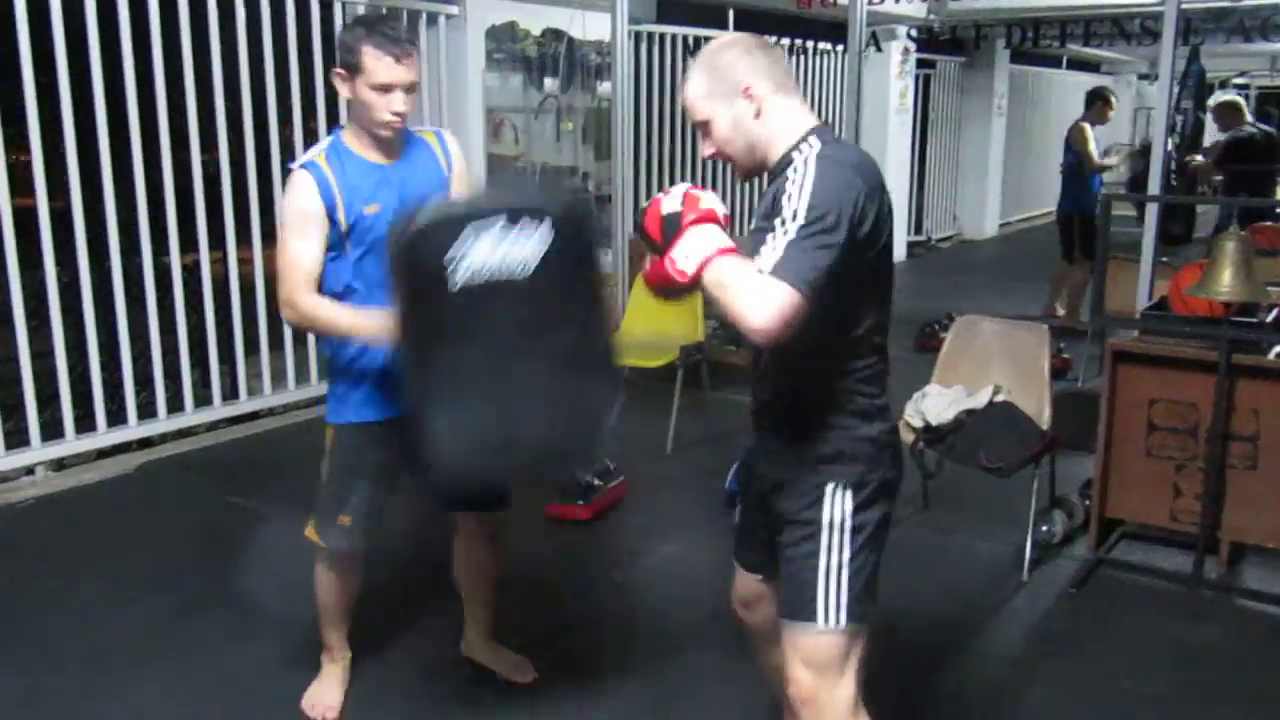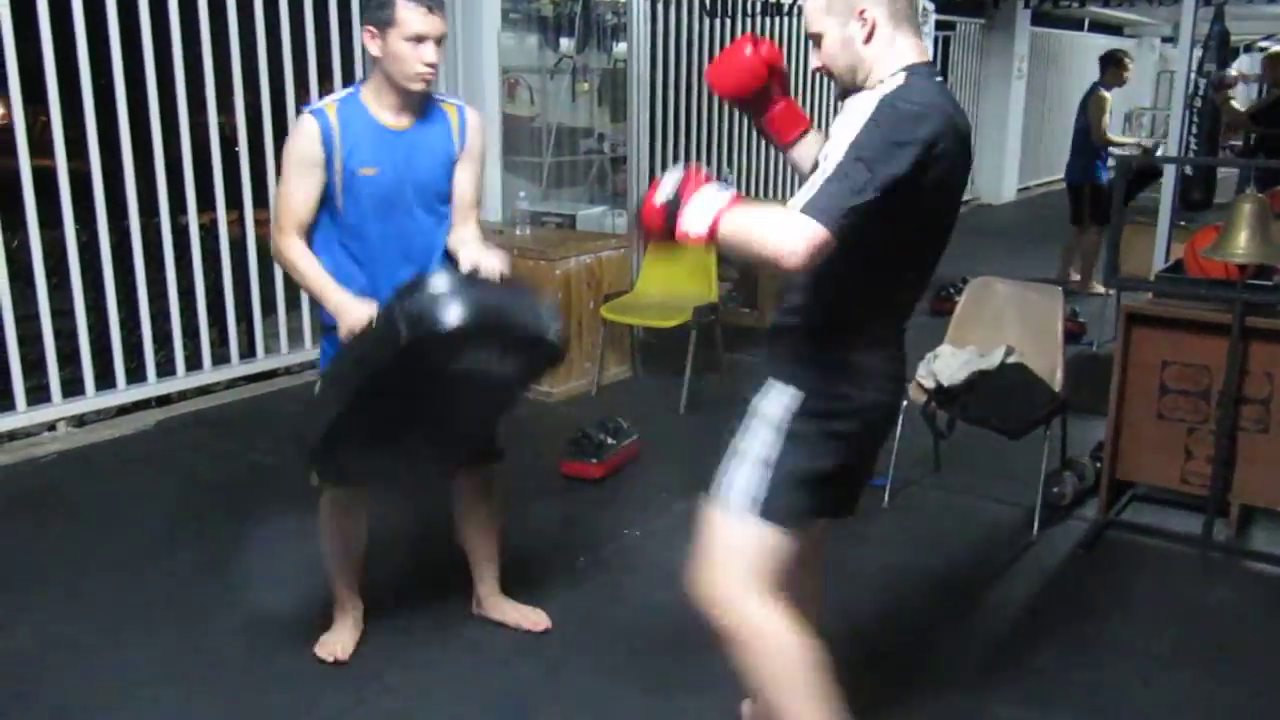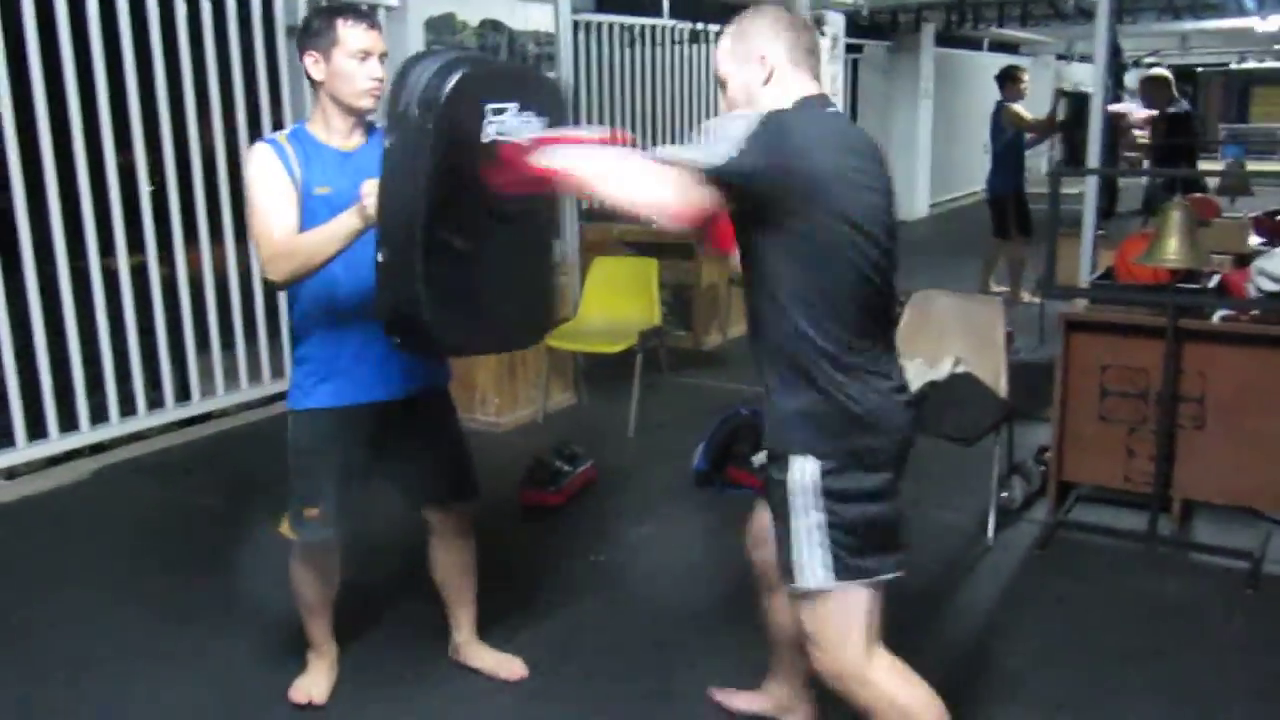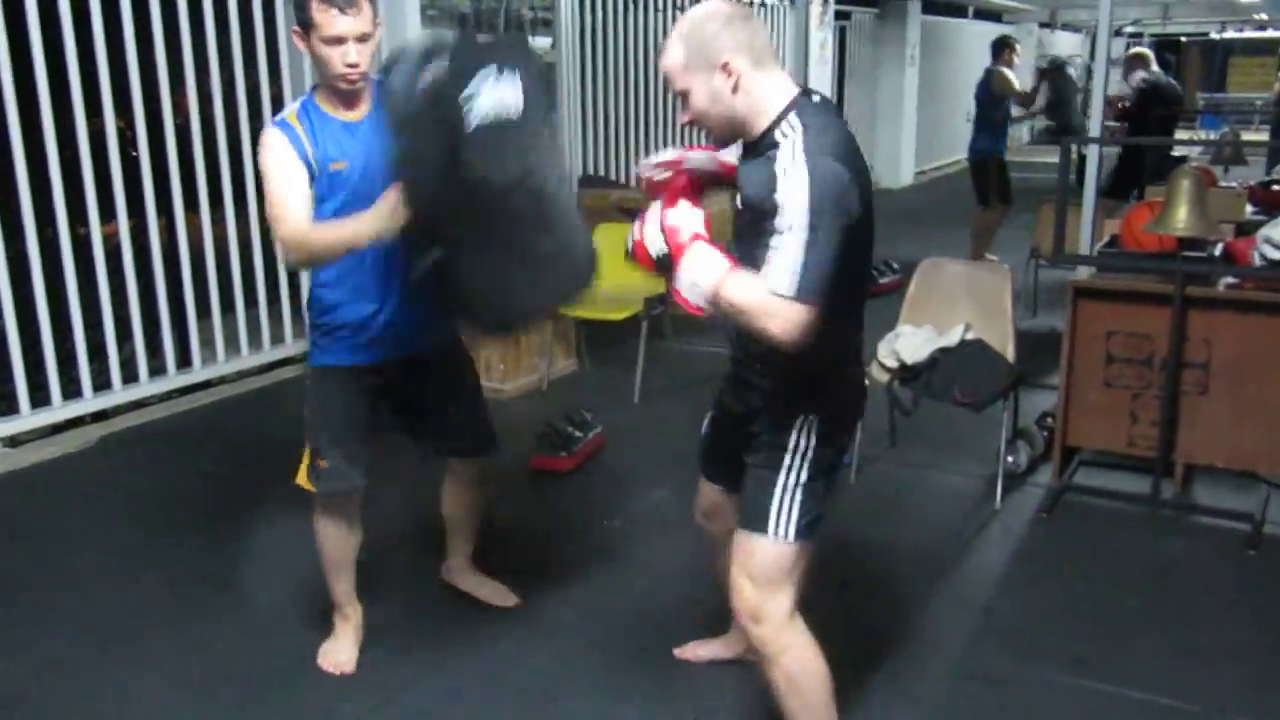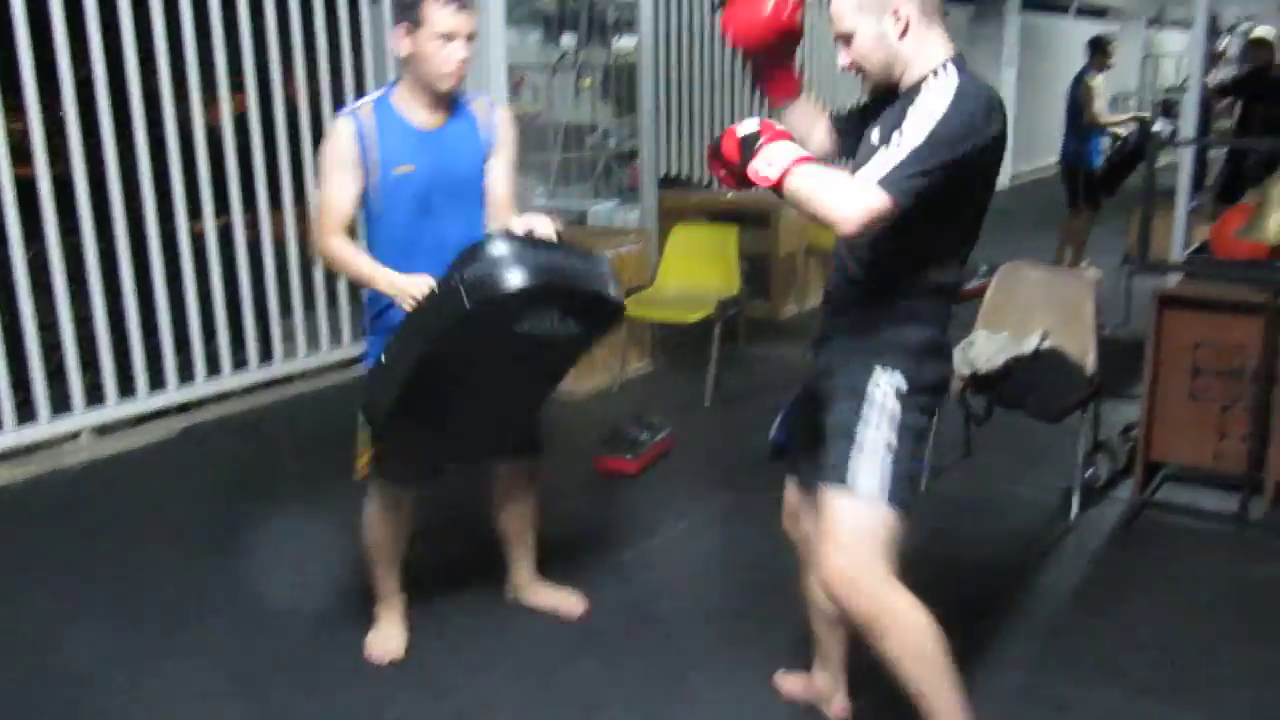
dt=1s
person 1, frame 1
left shoulder: (824, 171)
right shoulder: (805, 170)
left elbow: (765, 315)
left wrist: (696, 239)
right wrist: (705, 260)
left hip: (836, 462)
right hip: (787, 445)
right knee: (756, 603)
person 1, frame 2
left shoulder: (888, 109)
right shoulder: (928, 110)
left elbow: (797, 243)
right elbow: (820, 163)
left wrist: (702, 208)
right wrist: (767, 104)
left hip: (816, 381)
right hip: (854, 378)
left knee: (725, 582)
right knee: (781, 556)
person 1, frame 3
left shoulder: (777, 136)
right shoulder: (849, 144)
left elbow: (667, 200)
left wrist: (556, 157)
left hip: (832, 419)
right hip: (853, 405)
left knee: (845, 650)
right knee: (767, 543)
person 1, frame 4
left shoulder: (807, 161)
right shoulder: (790, 125)
left elbow: (786, 321)
left wrist: (689, 248)
left hip: (802, 403)
right hip: (760, 383)
left knee: (762, 600)
right knee: (716, 512)
right ankle: (742, 638)
person 1, frame 5
left shoulder: (956, 99)
right shoulder: (898, 99)
left elbow: (854, 210)
right elbow: (822, 141)
left wrist: (768, 155)
right wrist: (775, 67)
left hip: (890, 360)
right hip: (847, 351)
left knee: (852, 572)
right knee: (803, 515)
person 2, frame 1
left shoulder: (441, 149)
right shoulder: (313, 179)
right elbow: (297, 301)
right wrist: (381, 326)
right hip: (366, 396)
left knee: (481, 517)
right knee: (341, 541)
left ankle: (478, 638)
right ankle: (335, 658)
person 2, frame 2
left shoulder: (461, 122)
right shoulder: (321, 126)
left elbow: (462, 220)
right elbow: (284, 238)
left wrist: (476, 250)
right wrist: (340, 302)
right hip: (362, 341)
left knee: (478, 470)
right knee: (346, 486)
left ankle: (488, 592)
right ankle: (347, 607)
person 2, frame 3
right shoulder: (275, 157)
right elbow: (279, 264)
right wrist: (357, 217)
left hip: (414, 374)
right hip: (329, 387)
left knee: (450, 511)
right knee: (315, 534)
left ankle: (466, 638)
right ankle: (322, 651)
person 2, frame 4
right shoulder: (287, 137)
right elbow: (295, 243)
right wrist: (382, 220)
left hip: (428, 328)
right hip: (347, 344)
left knee: (469, 455)
right knee: (340, 490)
left ankle: (460, 567)
right ankle: (347, 614)
person 2, frame 5
left shoulder: (491, 120)
right shoulder: (357, 129)
left elbow: (498, 215)
right elbow: (328, 240)
left wrist: (525, 229)
right wrist: (392, 283)
right hip: (405, 337)
left knee: (519, 460)
right knee: (391, 484)
left ankle: (523, 579)
right ankle: (389, 605)
person 3, frame 1
left shoulder: (1087, 131)
right shoulder: (1081, 129)
left elbow: (1091, 171)
right elbow: (1094, 165)
right wrist: (1121, 158)
left hip: (1077, 207)
right hip: (1078, 208)
left knee: (1069, 261)
right knee: (1085, 263)
left ankle: (1052, 307)
right ankle: (1071, 316)
person 3, frame 2
left shoulder: (1096, 93)
right shoulder: (1101, 96)
right elbow: (1100, 138)
left wrist: (1128, 142)
right wrist: (1134, 143)
left hip: (1081, 171)
right hip: (1089, 173)
left knee: (1082, 226)
right knee: (1095, 227)
left ankle: (1066, 272)
right ankle: (1087, 282)
person 3, frame 3
left shoulder: (1006, 110)
right shoulder: (1009, 111)
left elbow: (1023, 143)
right elbow: (1042, 129)
left wrist: (1047, 132)
right wrist: (1056, 101)
left hip: (1003, 185)
right hip: (1008, 186)
left knee: (1003, 238)
right knee: (1020, 238)
left ankle: (987, 282)
right ankle: (1017, 291)
person 3, frame 4
left shoulder: (988, 77)
right shoulder: (1002, 74)
right elbow: (1026, 101)
right wrist: (1040, 80)
left hip: (981, 150)
right hip: (991, 152)
left knee: (986, 206)
right knee: (998, 206)
left ankle: (977, 254)
right ankle: (979, 255)
person 3, frame 5
left shoulder: (1087, 78)
right shoulder: (1090, 82)
right elbow: (1095, 121)
left wrist: (1118, 125)
right wrist: (1129, 117)
left hip: (1078, 156)
right hip: (1081, 158)
left knee: (1077, 212)
right knee: (1086, 212)
left ankle: (1062, 260)
right ankle: (1074, 265)
